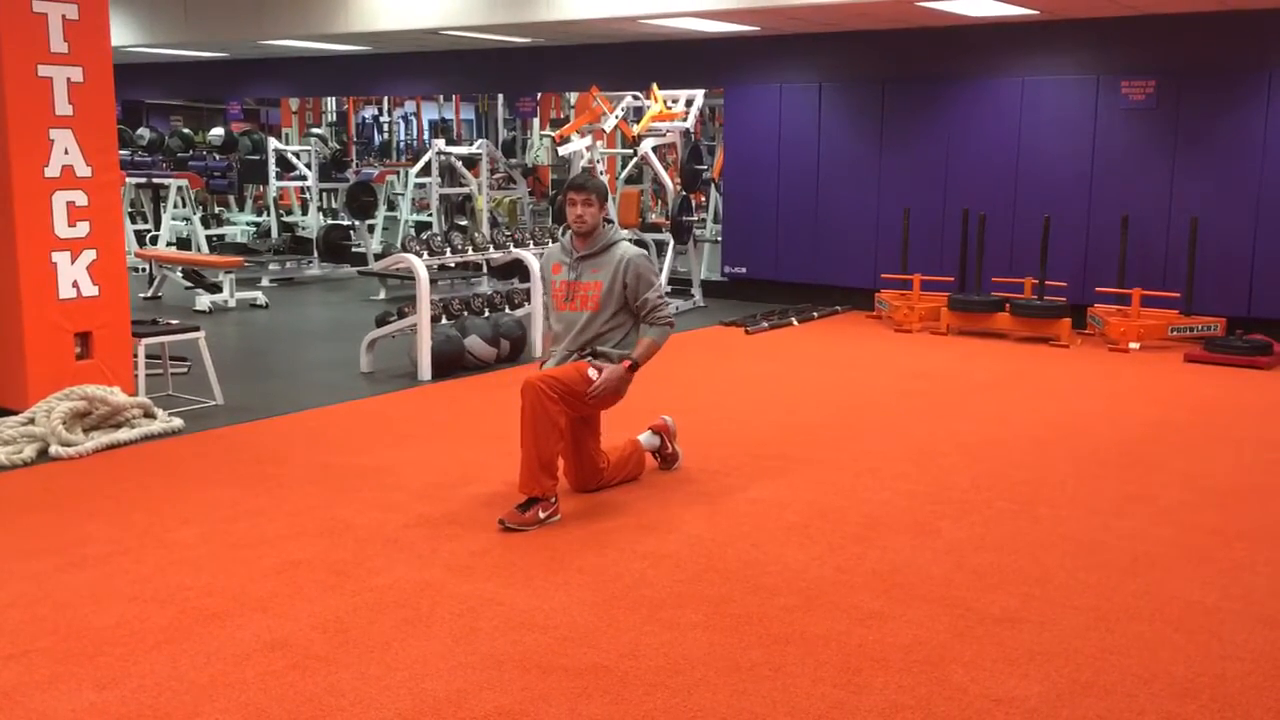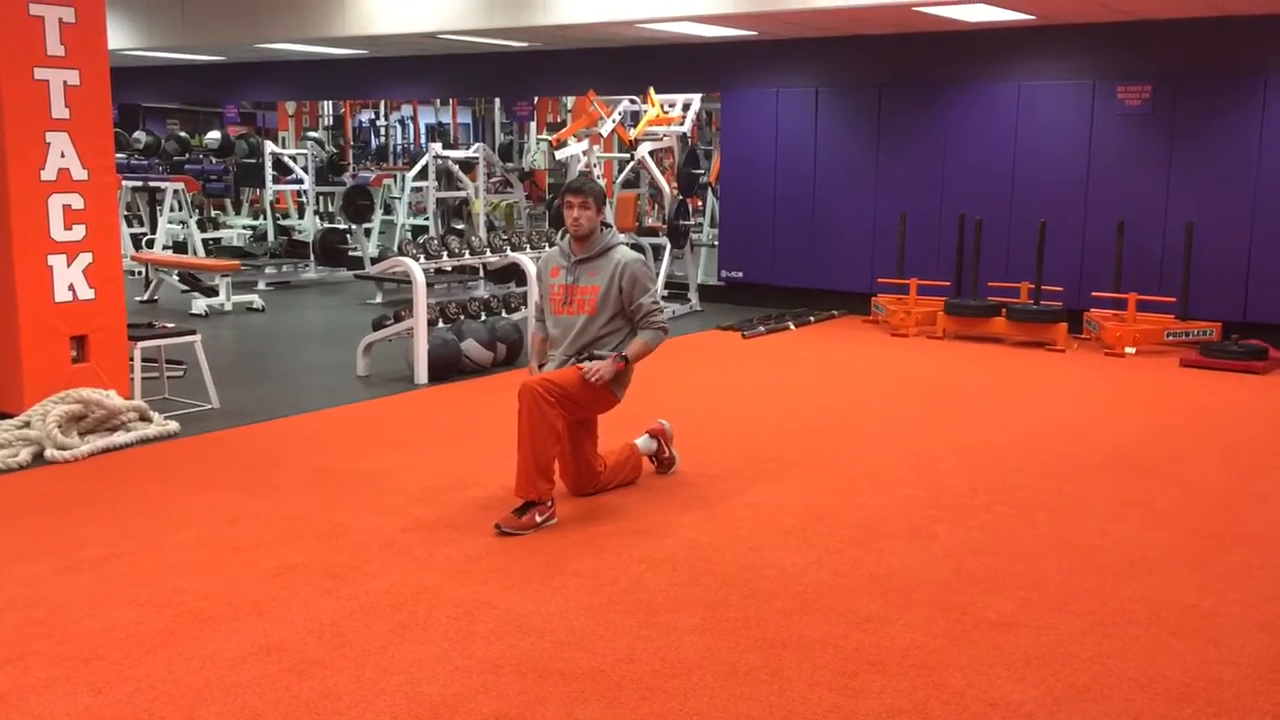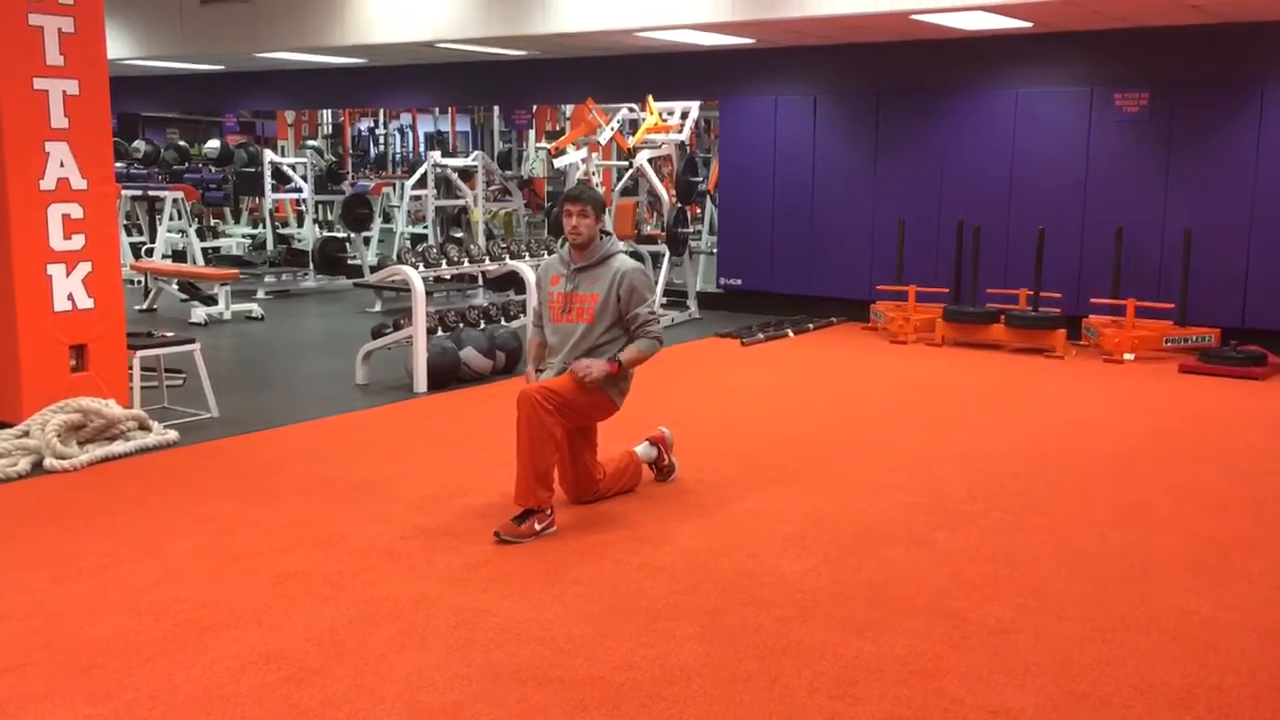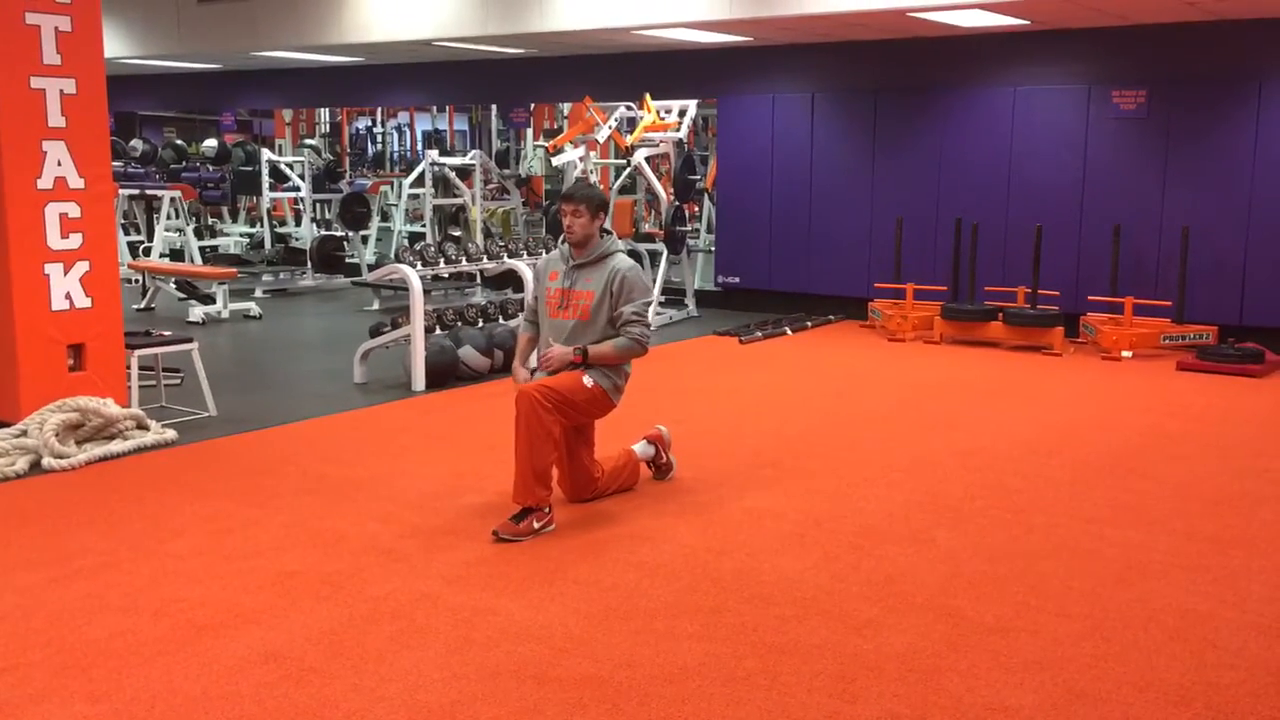
dt=0.5s
person 1, frame 1
left shoulder: (629, 260)
right shoulder: (552, 258)
left elbow: (661, 322)
left wrist: (626, 368)
right wrist: (545, 363)
left hip: (602, 371)
right hip: (564, 370)
left knee: (536, 387)
right knee: (586, 478)
left ankle: (542, 499)
right ankle: (654, 439)
person 1, frame 2
left shoulder: (626, 263)
right shoulder: (550, 261)
left elbow: (655, 327)
left wrist: (616, 363)
right wrist: (535, 364)
left hip: (599, 377)
right hip: (560, 375)
left knee: (534, 391)
right knee: (584, 481)
left ankle: (539, 502)
right ankle: (651, 443)
person 1, frame 3
left shoulder: (625, 272)
right shoulder: (549, 269)
left elbow: (651, 338)
right elbow: (539, 325)
left wrist: (609, 365)
right wrist: (532, 367)
left hip: (601, 385)
right hip: (560, 381)
left knee: (532, 400)
right knee: (583, 489)
left ankle: (537, 510)
right ankle: (651, 451)
person 1, frame 4
left shoulder: (622, 271)
right shoulder: (548, 264)
left elbow: (637, 342)
right elbow: (531, 320)
left wrist: (576, 353)
right wrist: (519, 363)
left hip: (596, 379)
right hip: (556, 381)
left knee: (532, 397)
right knee: (581, 487)
left ankle: (536, 508)
right ankle: (648, 449)
